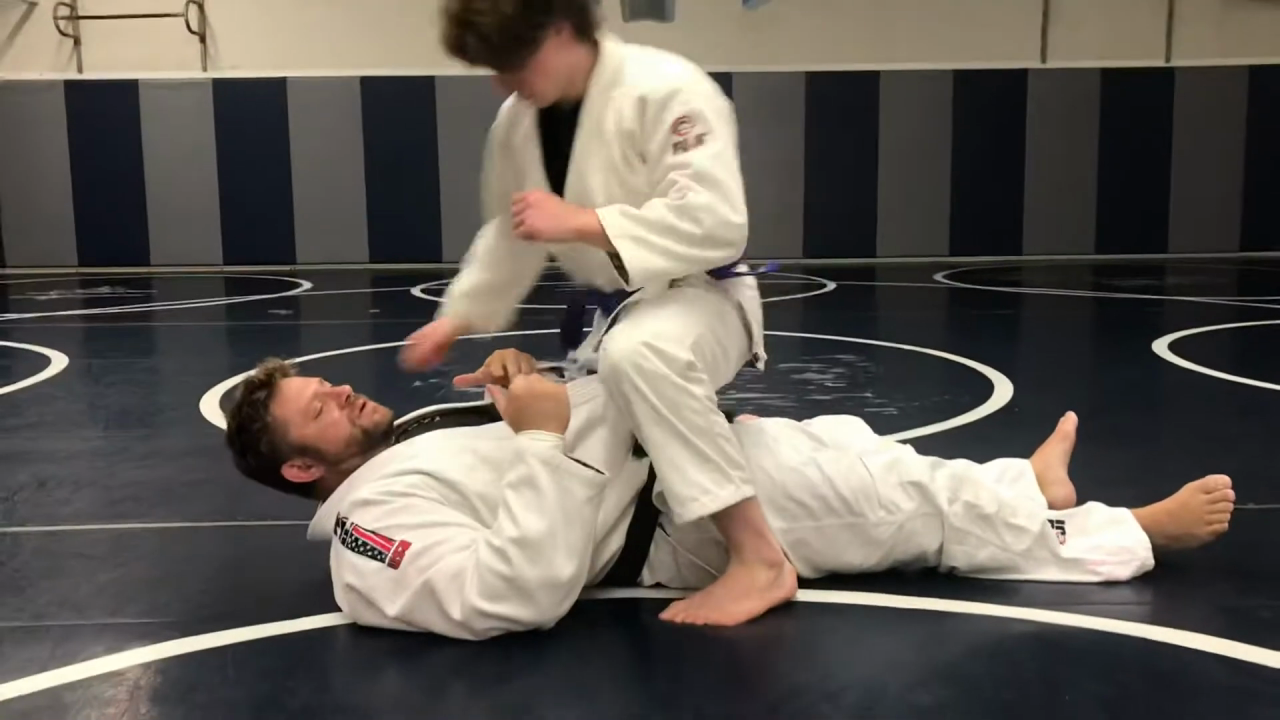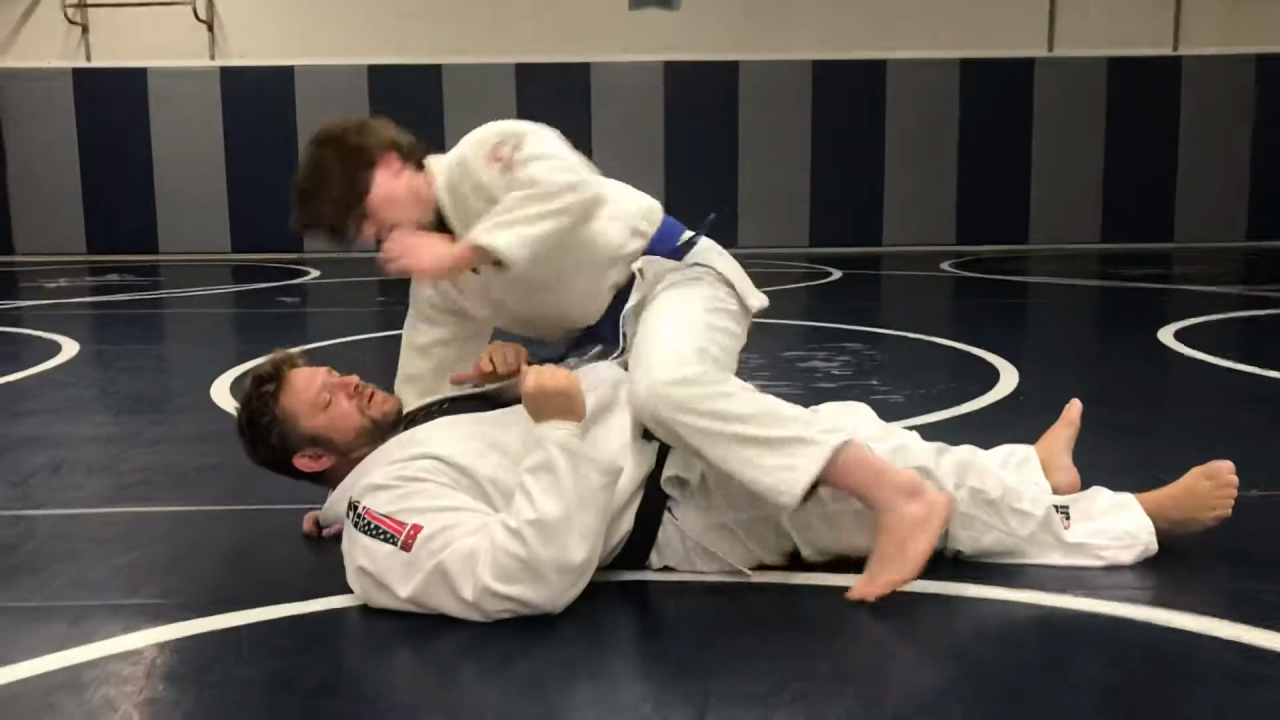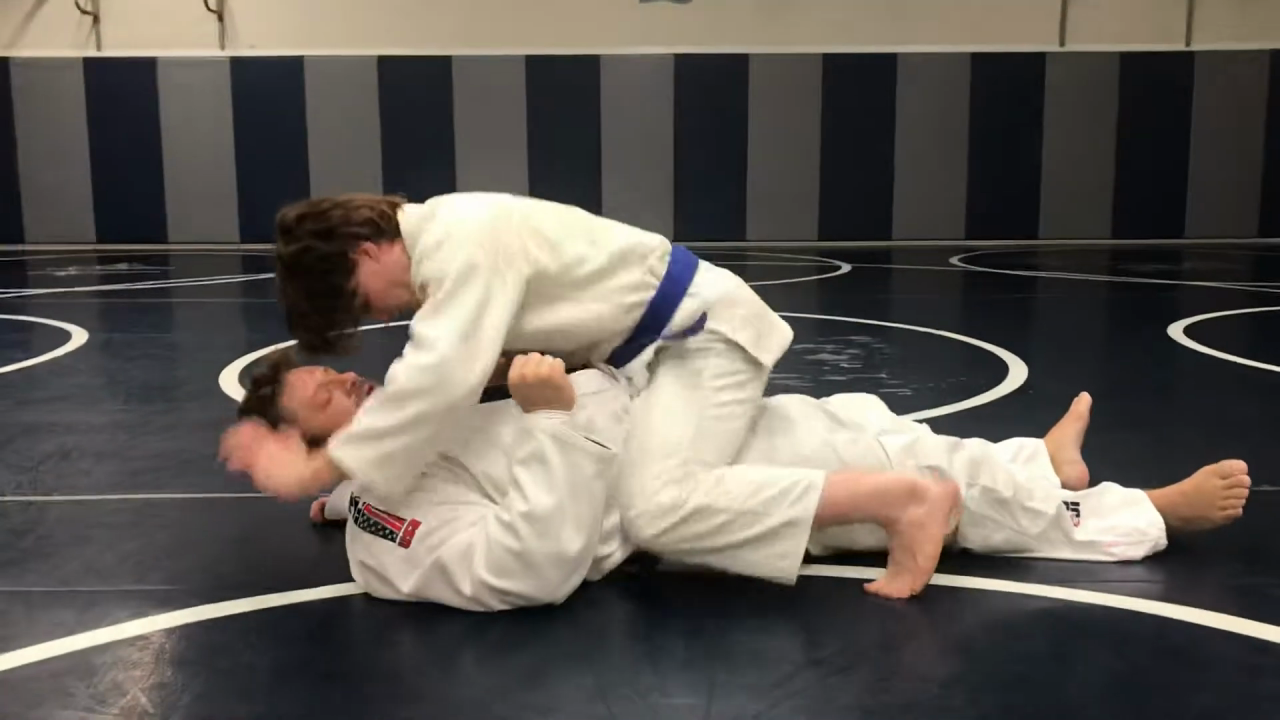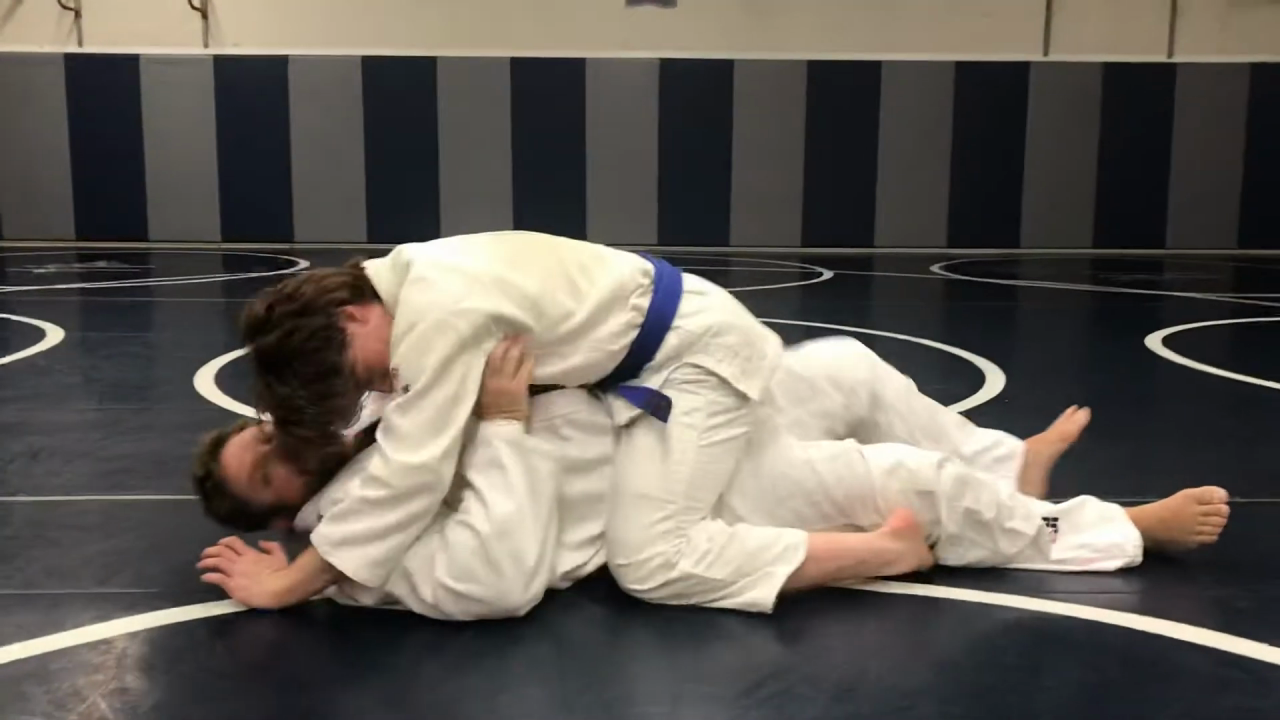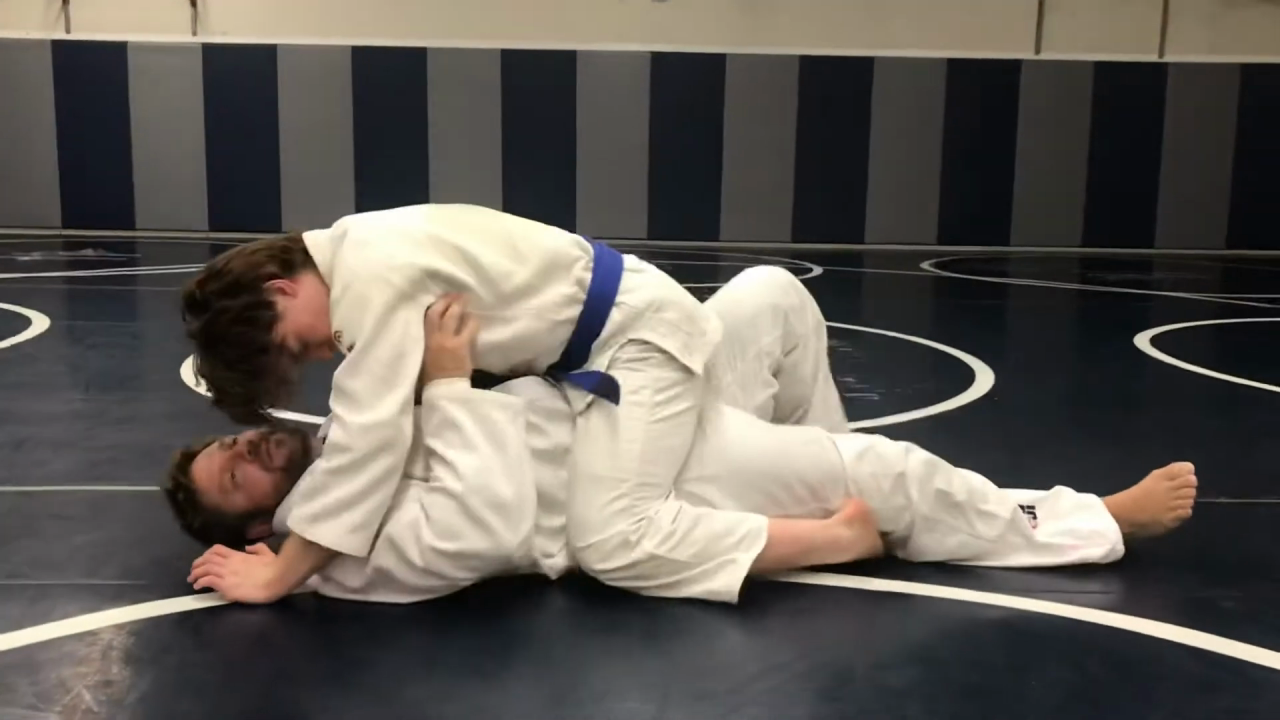
dt=0.4s
person 1, frame 1
left shoulder: (396, 455)
right shoulder: (372, 541)
left elbow: (535, 430)
right elbow: (524, 594)
left wrist: (522, 379)
right wrist: (540, 439)
left hip: (660, 450)
right hip: (685, 521)
left knee: (857, 451)
right knee: (916, 507)
left ankle: (1026, 487)
right ankle: (1137, 531)
person 1, frame 2
left shoulder: (401, 447)
right shoulder: (386, 533)
right elbow: (535, 575)
left wrist: (526, 391)
right wrist: (556, 426)
left hip: (666, 439)
right hip: (688, 511)
left knee: (852, 430)
right knee: (920, 485)
left ankle: (1032, 471)
right ankle: (1141, 517)
person 1, frame 3
right shoulder: (389, 531)
right elbow: (536, 565)
right wrist: (546, 416)
left knee: (863, 418)
right knee: (937, 477)
left ankle: (1042, 463)
right ankle: (1151, 513)
person 1, frame 4
left shoulder: (372, 447)
right elbow: (499, 578)
right wrist: (503, 423)
left knee: (843, 366)
right knee: (917, 486)
left ankle: (1010, 469)
right ankle: (1125, 527)
person 1, frame 5
left shoulder: (343, 451)
right shoulder: (350, 547)
right elbow: (490, 525)
right wrist: (449, 384)
left knee: (768, 295)
right knee: (887, 476)
left ankle: (837, 497)
right ankle: (1098, 521)
person 2, frame 1
left shoulder: (665, 90)
right shoulder: (516, 122)
left elbow: (713, 221)
right elbow: (504, 235)
left wrist: (582, 222)
right wrist: (458, 319)
left hip: (701, 294)
right hip: (618, 307)
left knee: (636, 355)
left ankle: (759, 560)
right ankle: (711, 433)
person 2, frame 2
left shoulder: (488, 149)
right shoulder: (445, 275)
left elbow: (567, 190)
right elbow: (426, 386)
left wrist: (454, 256)
left hip: (674, 281)
right hip: (616, 336)
left knee: (666, 389)
left ankle: (900, 495)
person 2, frame 3
left shoulder: (459, 237)
right shoulder: (441, 254)
left elbow: (439, 383)
right elbow: (449, 384)
left wrist: (314, 471)
right wrist: (359, 488)
left hip: (702, 327)
right hip: (658, 338)
left knee: (658, 511)
left ankle: (908, 501)
right ankle: (721, 421)
person 2, frame 4
left shoulder: (436, 311)
right shoulder: (405, 282)
left elbow: (412, 473)
left wrist: (288, 584)
left hip: (695, 352)
right hip: (662, 344)
left knee: (650, 563)
person 2, frame 5
left shoulder: (370, 274)
right shoulder: (349, 254)
left elbow: (370, 436)
right elbow: (381, 416)
left wrist: (276, 578)
left hip: (637, 332)
right hip: (596, 333)
left knee: (611, 545)
left ankle: (845, 537)
